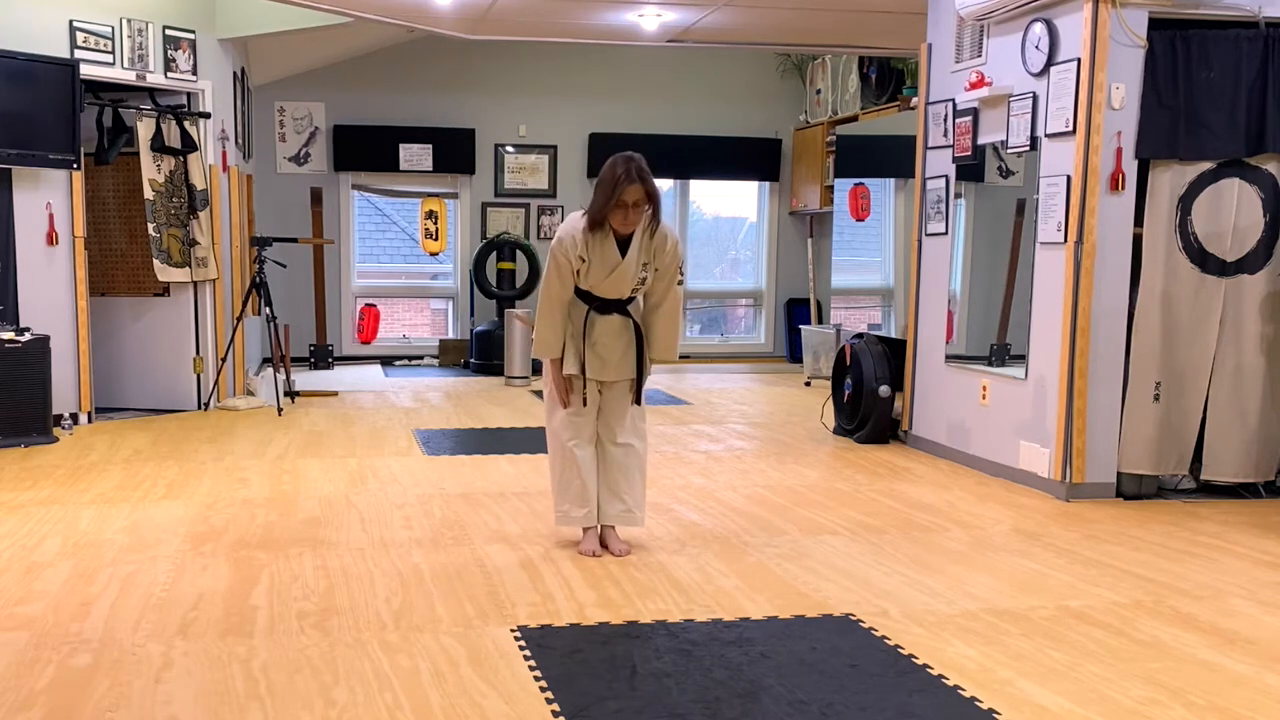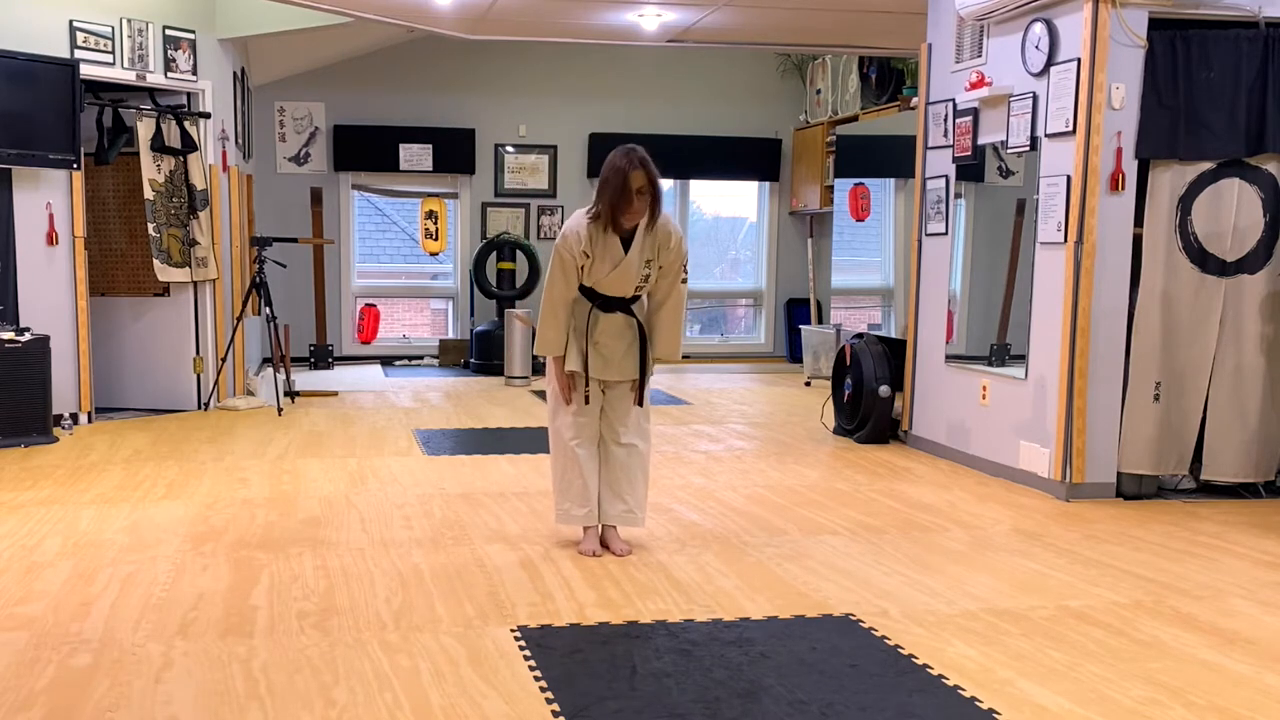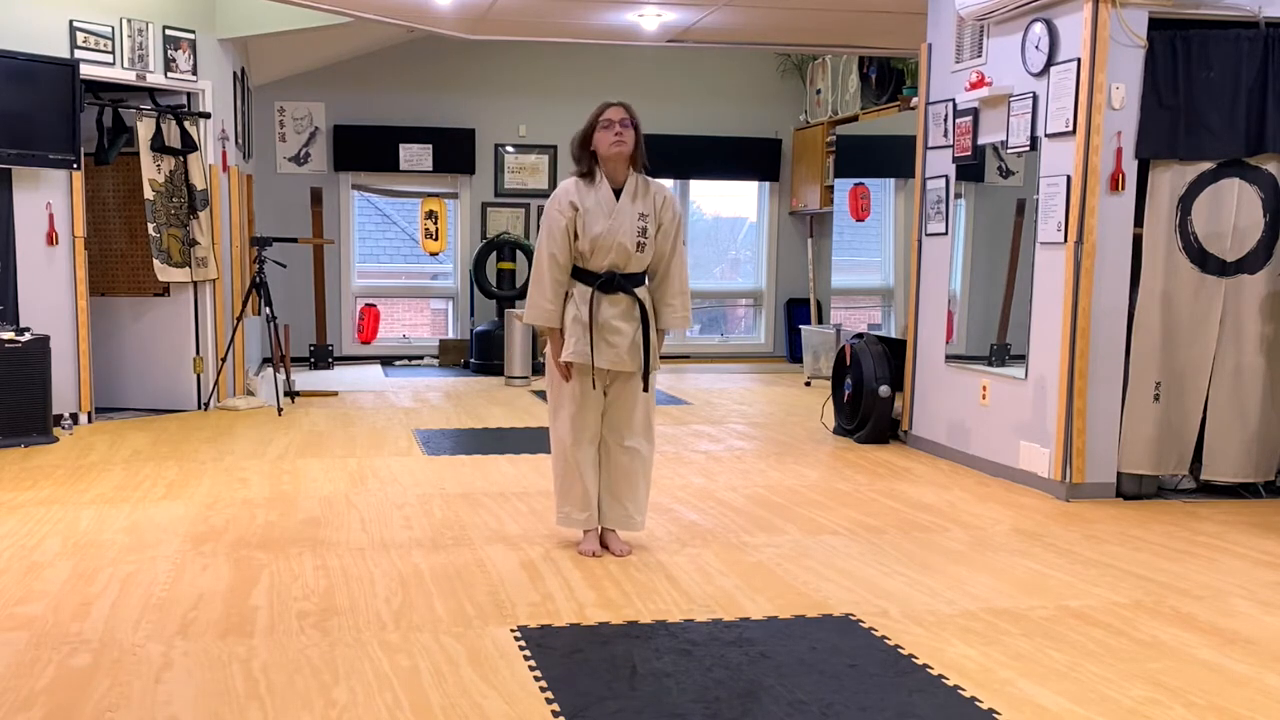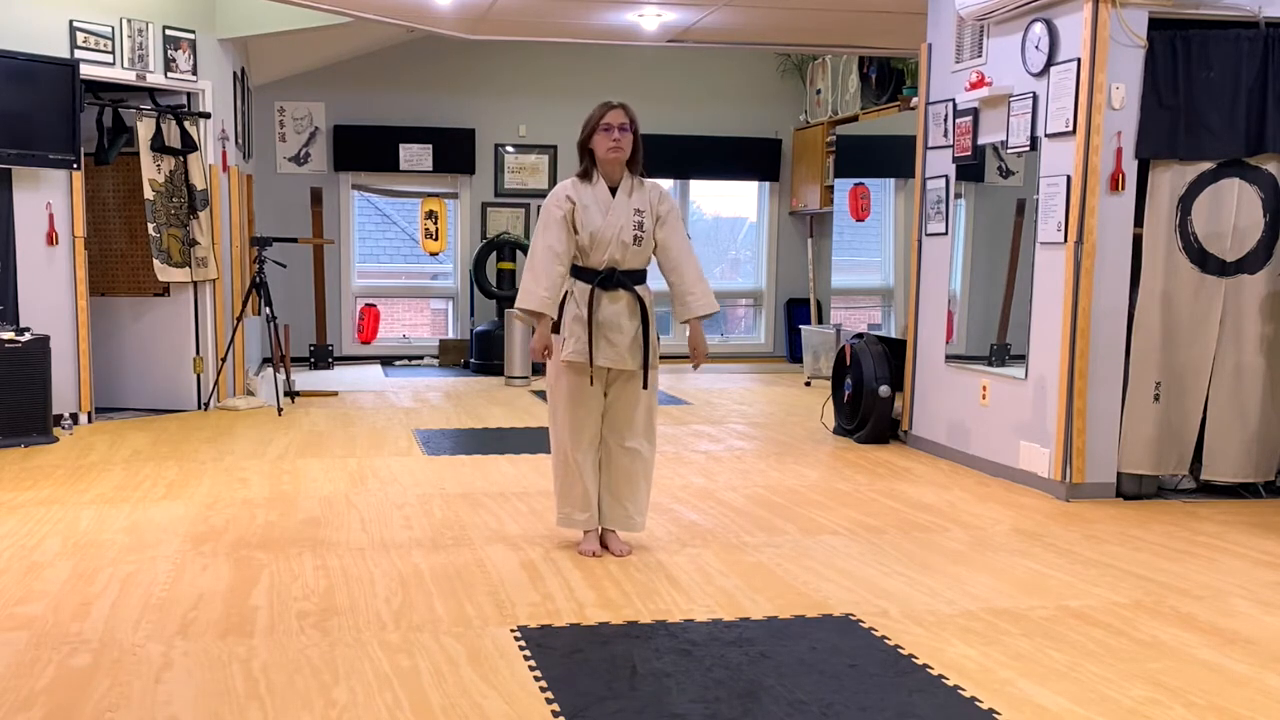
dt=0.5s
person 1, frame 1
left shoulder: (663, 240)
right shoulder: (573, 235)
left elbow: (662, 304)
right elbow: (554, 301)
left wrist: (646, 361)
right wrist: (555, 363)
left hip: (625, 335)
right hip: (576, 334)
left knee: (624, 431)
right knee: (573, 429)
left ankle: (610, 524)
right ankle: (587, 524)
person 1, frame 2
left shoulder: (667, 236)
right shoulder: (579, 231)
left elbow: (666, 302)
right elbow: (559, 298)
left wrist: (651, 359)
right wrist: (558, 360)
left hip: (629, 334)
right hip: (580, 334)
left knee: (627, 431)
right knee: (576, 429)
left ankle: (611, 524)
right ankle: (588, 525)
person 1, frame 3
left shoulder: (660, 198)
right shoulder: (569, 195)
left elbow: (669, 271)
right elbow: (551, 267)
left wrist: (659, 334)
right wrist: (554, 334)
left hip: (634, 323)
right hip: (580, 321)
left knee: (630, 433)
right knee: (577, 431)
left ankle: (613, 525)
right ankle: (588, 525)
person 1, frame 4
left shoulder: (656, 198)
right shoulder: (567, 195)
left elbow: (679, 258)
right elbow: (549, 258)
left wrist: (695, 323)
right wrist: (542, 323)
left hip: (633, 320)
right hip: (578, 318)
left knee: (629, 432)
right knee: (578, 431)
left ankle: (613, 525)
right ankle: (588, 525)
